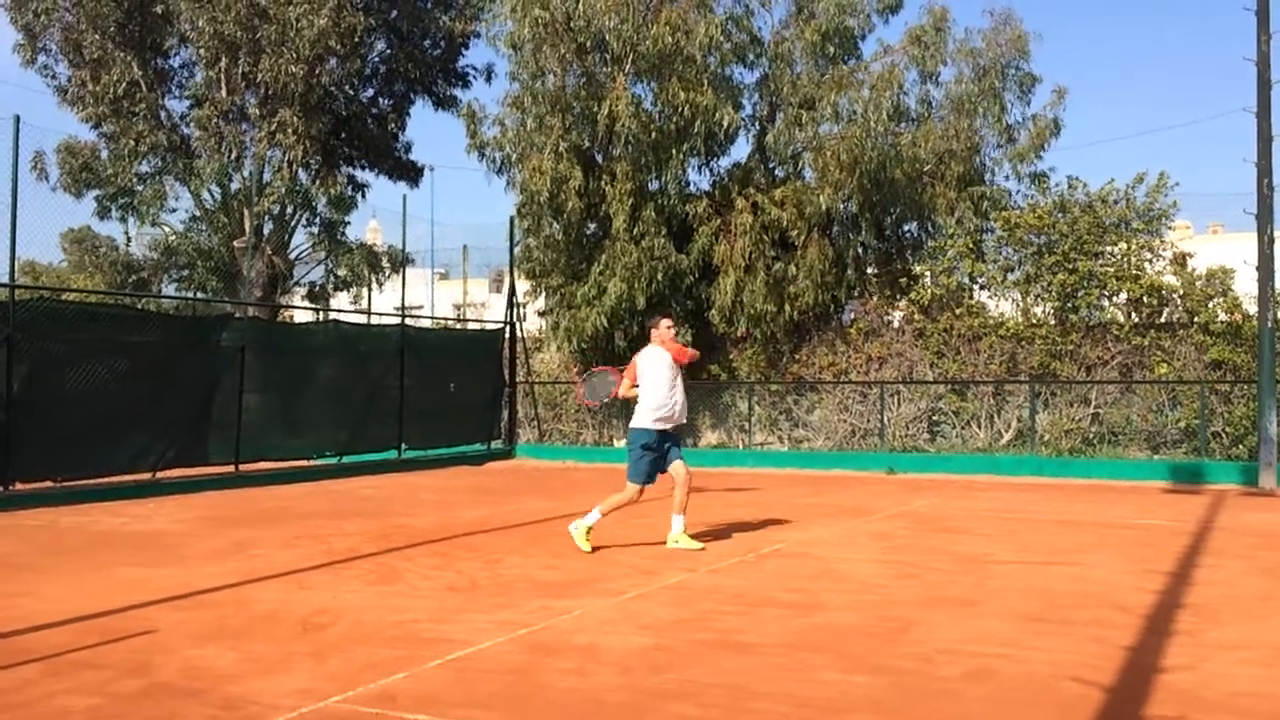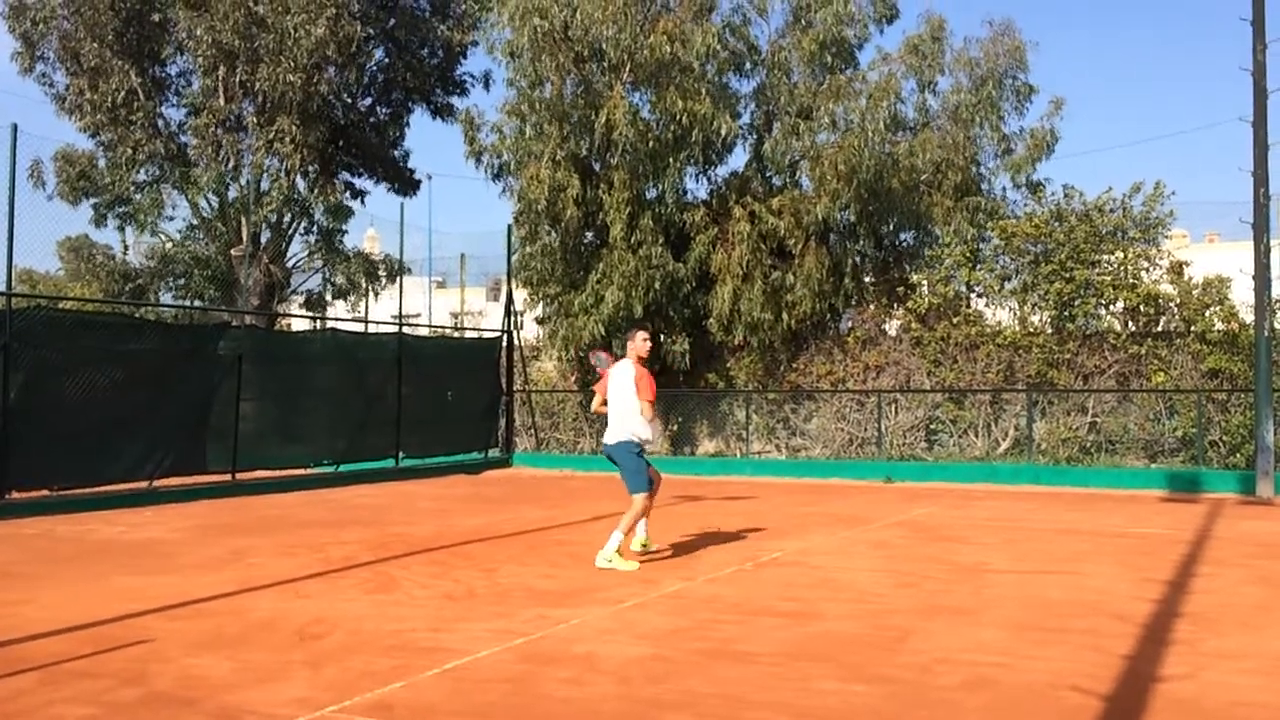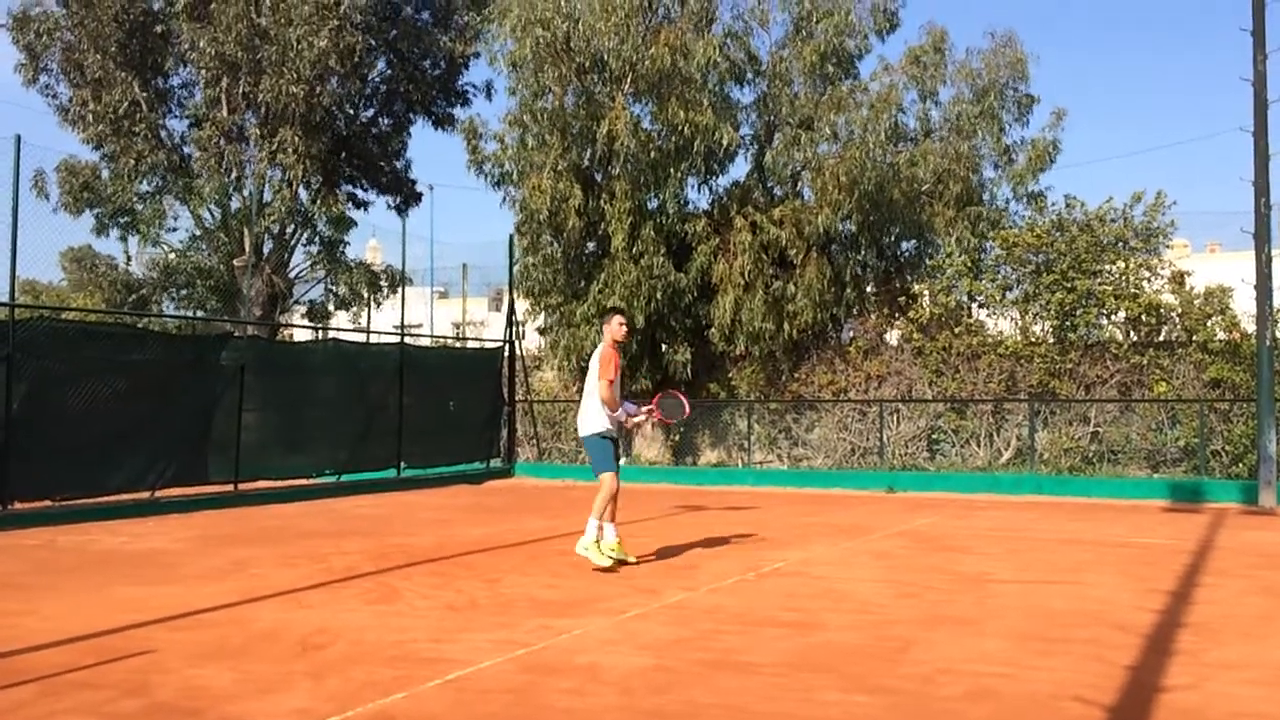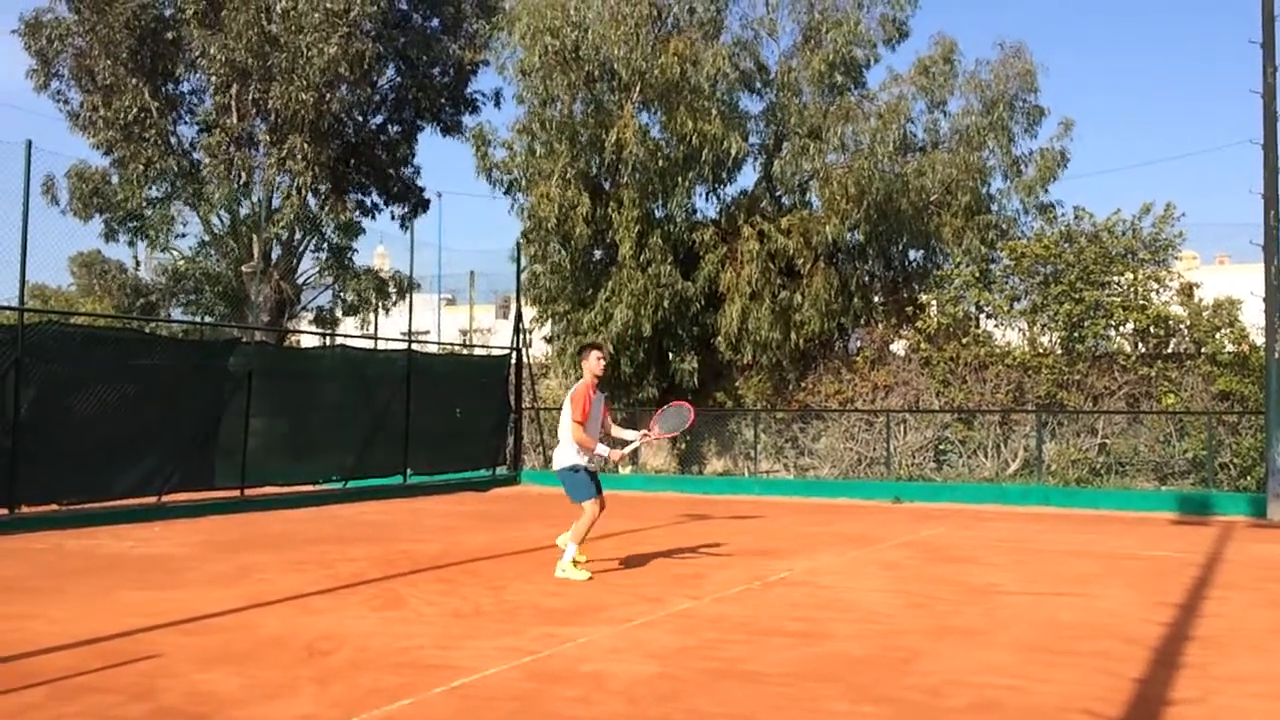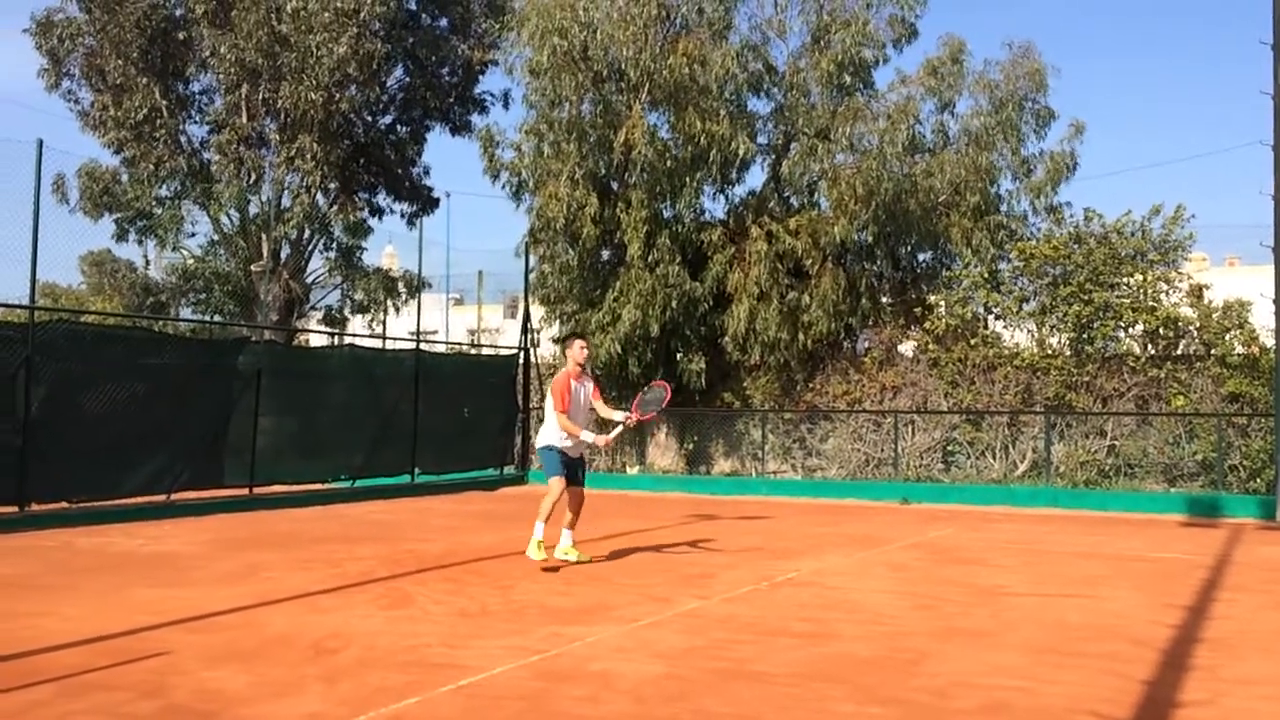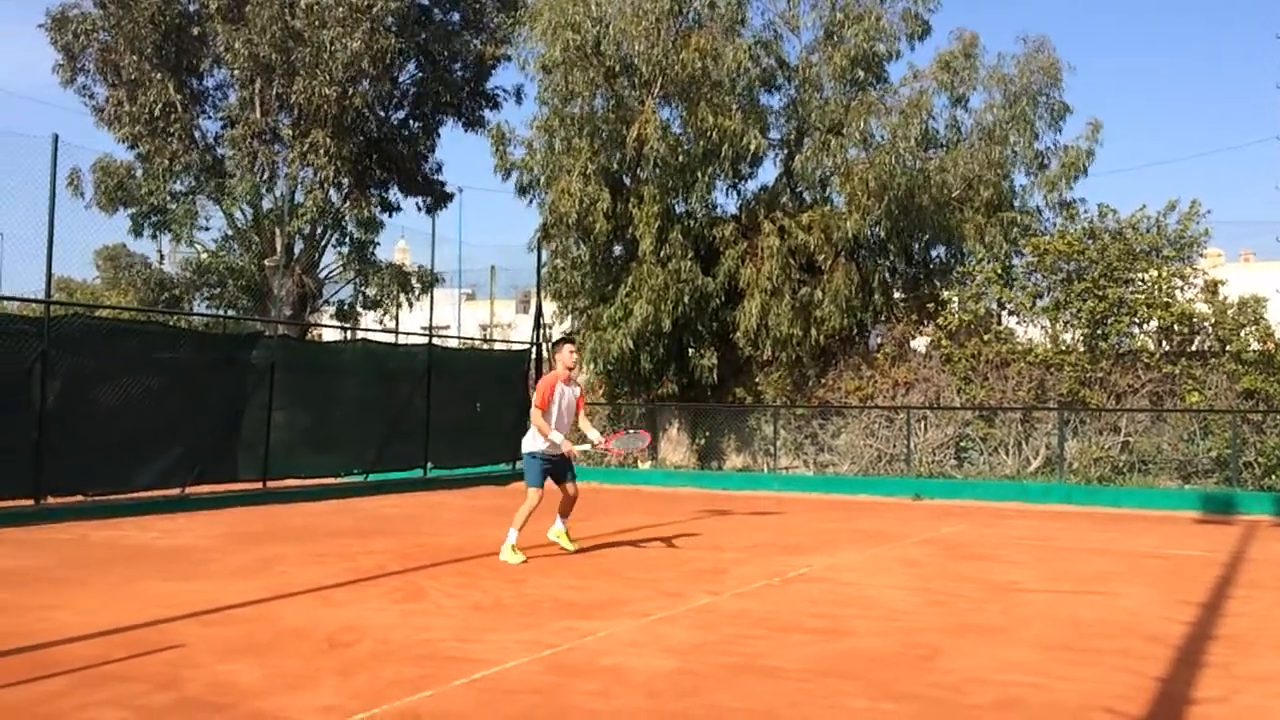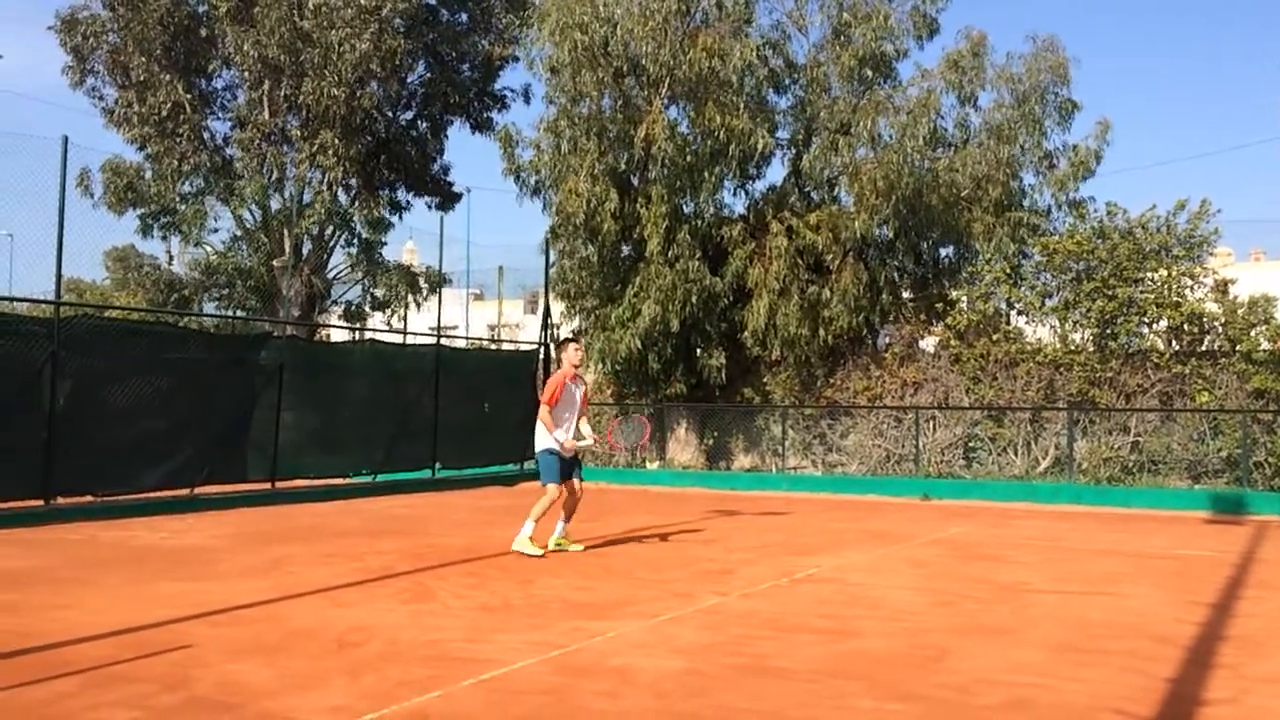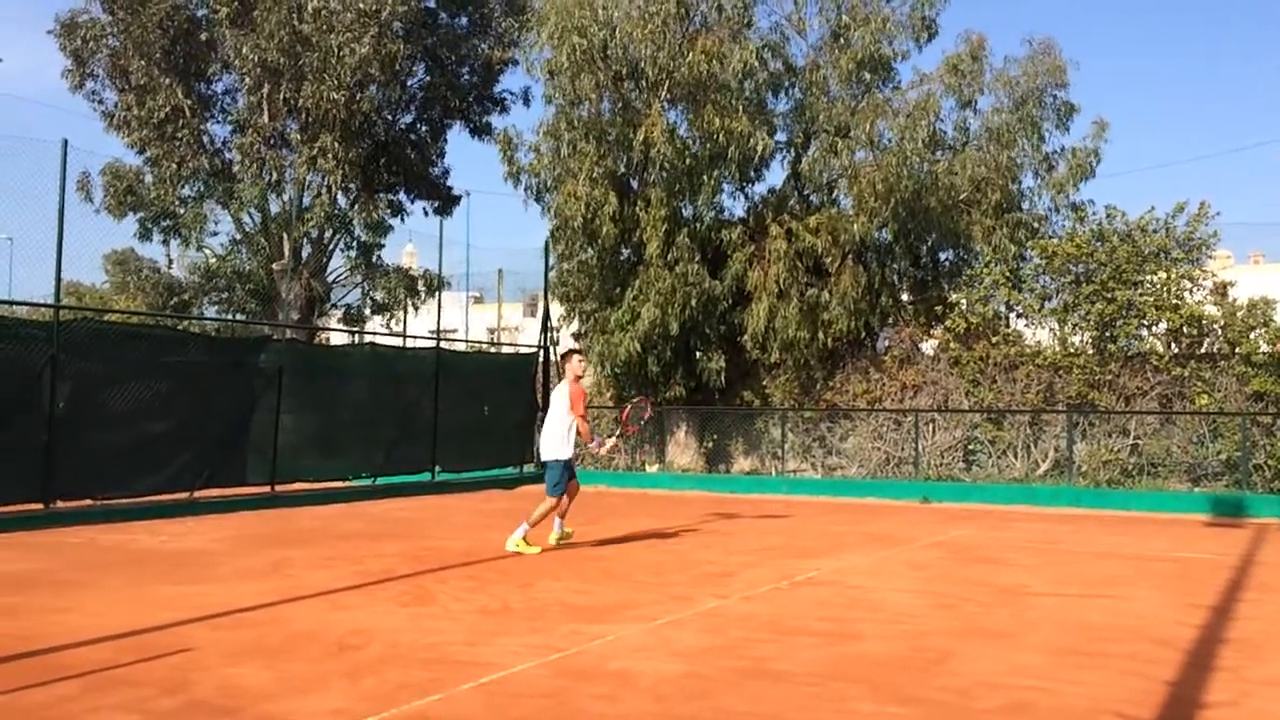
dt=0.3s
person 1, frame 1
left shoulder: (640, 357)
right shoulder: (670, 350)
left elbow: (623, 392)
right elbow: (695, 355)
right hip: (643, 434)
left knee: (684, 477)
right knee: (633, 492)
left ankle: (677, 535)
right ankle: (584, 525)
person 1, frame 2
left shoulder: (613, 370)
right shoulder: (641, 373)
left elbow: (596, 406)
right elbow: (648, 415)
left hip: (617, 442)
right hip: (626, 443)
left knee: (653, 479)
right knee: (641, 502)
left ankle: (640, 538)
right ankle: (608, 553)
person 1, frame 3
left shoulder: (608, 355)
right shoulder: (608, 353)
right elbow: (605, 393)
left wrist: (637, 409)
right wrist: (624, 417)
left hip: (606, 430)
right hip: (596, 430)
left knee: (613, 487)
right knee: (609, 485)
left ankle: (610, 544)
right ankle: (589, 541)
person 1, frame 4
left shoulder: (598, 394)
right shoulder: (580, 392)
left elbow: (608, 428)
right elbow: (576, 434)
left wrist: (635, 434)
right wrist: (606, 451)
left hip: (584, 461)
right hip: (570, 462)
left knee: (598, 506)
right knee: (591, 510)
left ankle: (568, 539)
right ankle: (566, 563)
person 1, frame 5
left shoulder: (589, 380)
right shoulder: (561, 381)
left elbow: (602, 408)
right elbow: (562, 422)
left wrist: (623, 415)
right wrist: (594, 438)
left hip: (575, 447)
right hip: (551, 444)
left knee: (577, 497)
right knee: (557, 489)
left ankle: (565, 545)
right ankle: (537, 540)
person 1, frame 6
left shoulder: (575, 386)
right shoulder: (548, 382)
left elbow: (581, 418)
right elbow: (536, 419)
left wrist: (595, 436)
right wrist: (561, 441)
left hip: (558, 451)
right hip: (536, 449)
left knee: (572, 492)
right knee: (534, 497)
left ankle: (558, 530)
right ankle: (509, 545)
person 1, frame 7
left shoulder: (581, 382)
right shoulder: (558, 380)
left elbow: (580, 417)
right elbow: (543, 414)
left wrist: (588, 434)
right wrist: (563, 439)
left hip: (566, 449)
right hip: (549, 447)
left knee: (576, 492)
right knee: (553, 493)
left ankle: (558, 538)
right ankle: (523, 538)
person 1, frame 8
left shoulder: (561, 388)
right shoulder: (577, 390)
right elbow: (582, 427)
left wrist: (599, 441)
right wrist: (597, 444)
left hip: (558, 451)
right hip: (557, 454)
left knee: (572, 487)
right knee: (553, 501)
left ankle: (558, 532)
right ankle: (517, 539)
